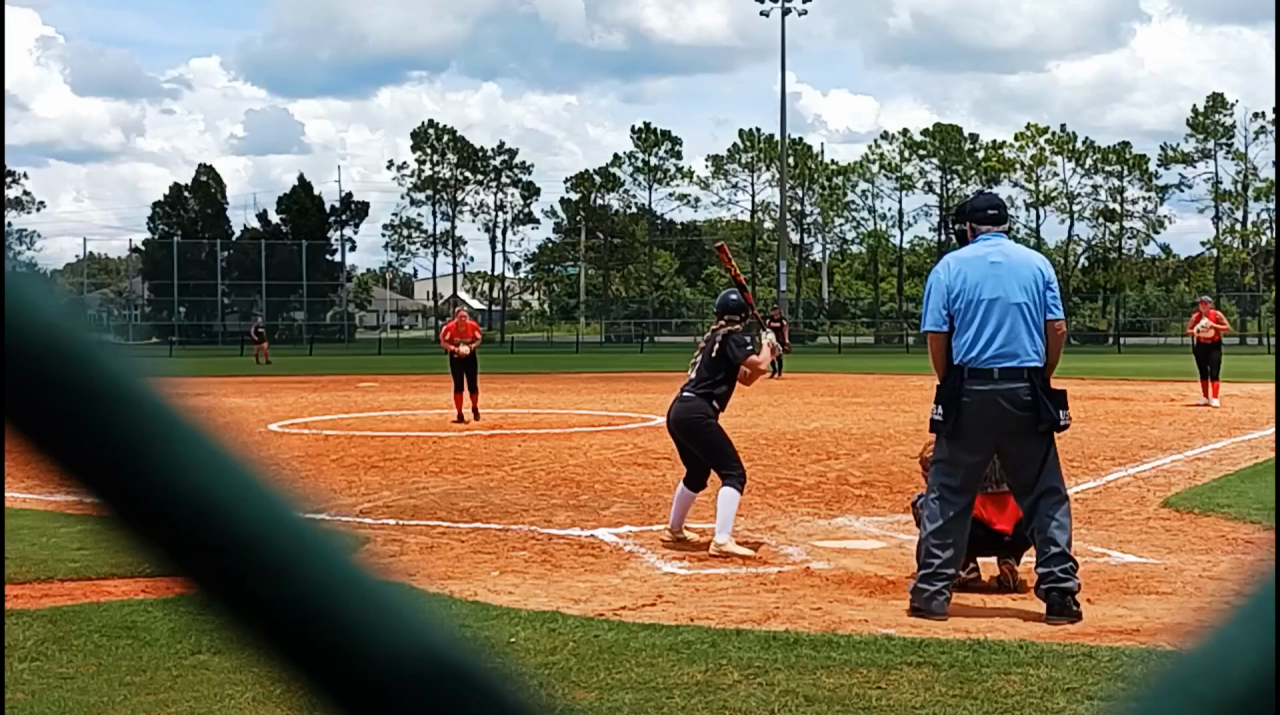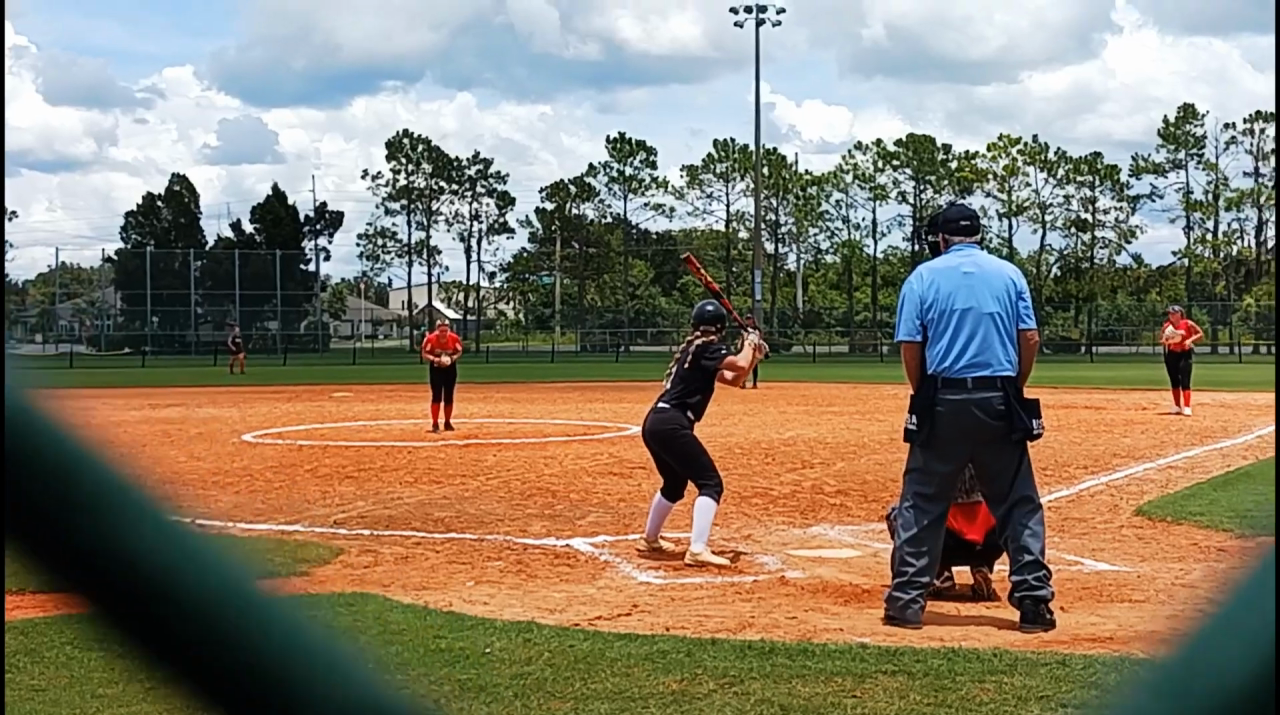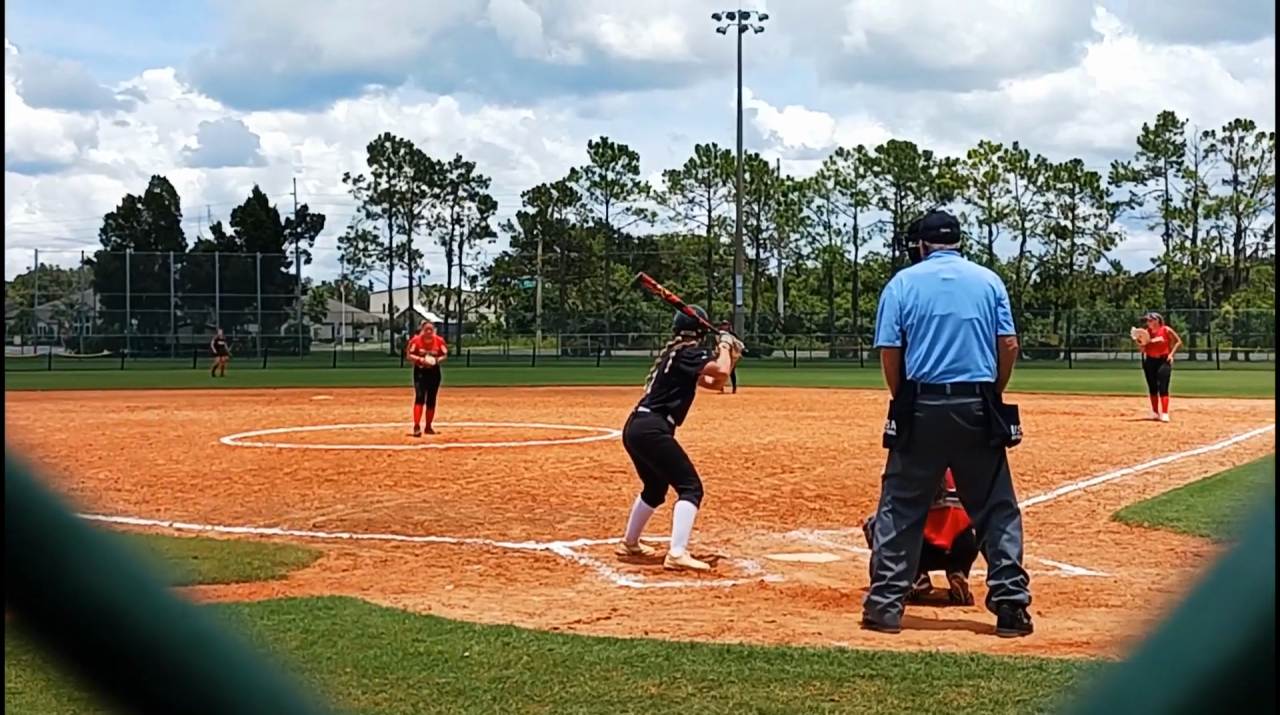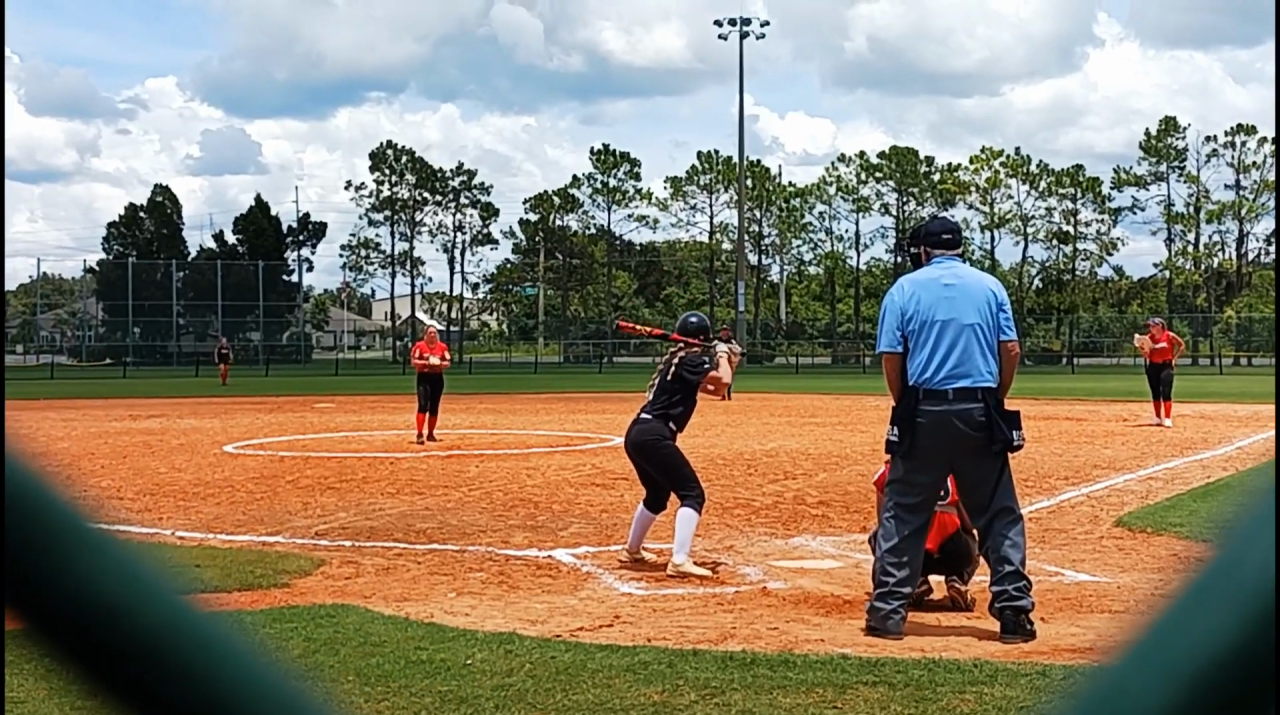
dt=0.3s
person 1, frame 1
left shoulder: (950, 266)
right shoulder: (1037, 263)
left elbow: (936, 337)
right elbow: (1057, 330)
left wrist: (950, 390)
right wrist: (1041, 382)
left hip: (969, 391)
right hip: (1025, 391)
left knee: (947, 496)
right knee: (1045, 496)
left ankle: (932, 593)
right ankle: (1060, 594)
person 1, frame 2
left shoulder: (924, 276)
right shoulder: (1009, 273)
left elbow: (910, 348)
right elbow: (1030, 339)
left wrist: (923, 399)
right wrist: (1013, 391)
left hip: (942, 402)
right hip: (999, 401)
left knee: (921, 504)
right knee: (1019, 504)
left ankle: (906, 602)
right ankle: (1034, 602)
person 1, frame 3
left shoulder: (903, 282)
right shoulder: (989, 280)
left elbow: (889, 353)
right elbow: (1009, 345)
left wrist: (903, 405)
right wrist: (992, 398)
left hip: (922, 406)
right hip: (978, 406)
left knee: (900, 509)
right knee: (997, 509)
left ankle: (885, 606)
right ankle: (1011, 606)
person 1, frame 4
left shoulder: (904, 288)
right shoulder: (990, 286)
left elbow: (891, 360)
right elbow: (1010, 350)
left wrist: (906, 410)
right wrist: (994, 404)
left hip: (923, 413)
right hip: (979, 412)
left knee: (902, 515)
right knee: (999, 515)
left ankle: (888, 612)
right ankle: (1014, 613)
person 2, frame 1
left shoulder: (715, 338)
right shoulder: (733, 338)
left elbow: (746, 378)
right elbow: (760, 366)
left wrist: (768, 355)
right wrist: (767, 342)
left hip: (680, 411)
right hip: (697, 414)
left knee: (697, 473)
right knee: (734, 473)
left ankle: (674, 530)
right ankle: (722, 541)
person 2, frame 2
left shoulder: (694, 349)
right shoulder: (707, 349)
left elbow: (733, 379)
right elbow: (739, 365)
left wrist: (754, 357)
right wrist: (750, 342)
left hip: (655, 423)
right hip: (672, 425)
left knee: (675, 483)
right knee: (710, 483)
left ankle: (650, 539)
right ankle: (697, 550)
person 2, frame 3
left shoulder: (675, 354)
right shoulder: (688, 353)
left elbow: (714, 383)
right elbow: (721, 371)
left wrist: (730, 356)
right wrist: (724, 346)
left hip: (636, 427)
right hip: (652, 429)
left knee: (656, 487)
right knee: (690, 487)
left ankle: (629, 542)
right ankle: (677, 554)
person 2, frame 4
left shoulder: (677, 361)
right shoulder: (690, 360)
left elbow: (716, 390)
right elbow: (723, 381)
left wrist: (730, 362)
right wrist: (721, 355)
left hip: (638, 434)
right hip: (654, 436)
left knee: (658, 494)
right knee: (692, 494)
left ankle: (632, 550)
right ankle: (679, 561)
